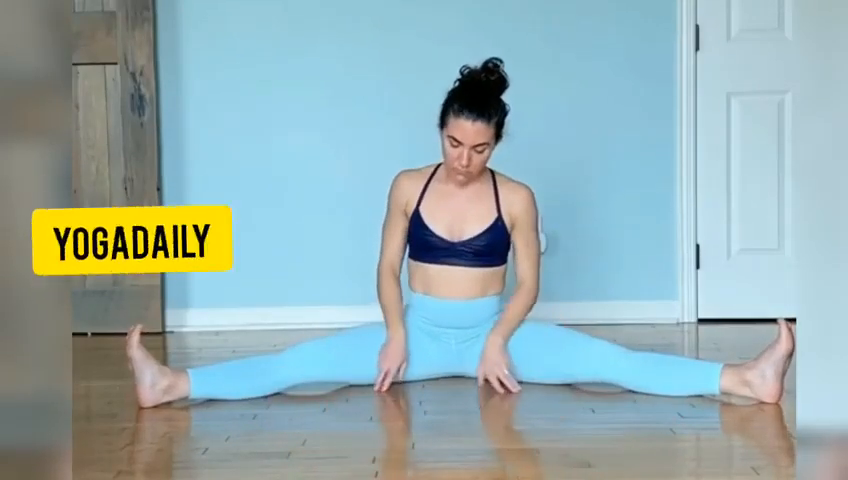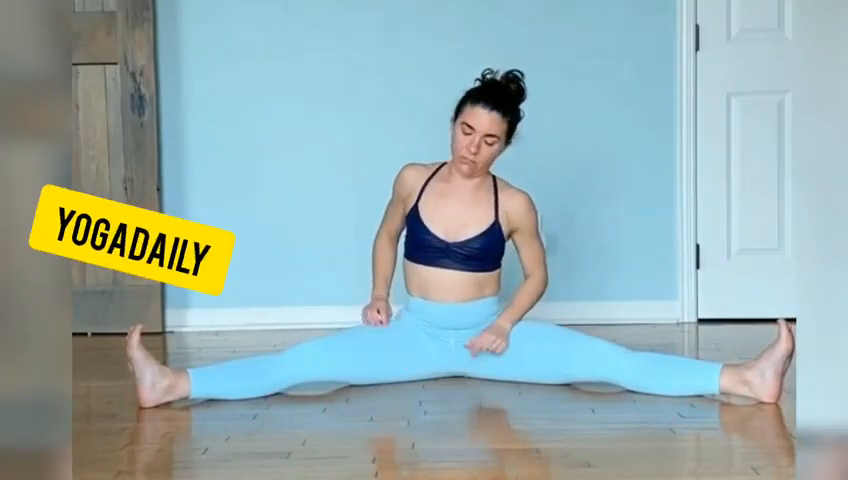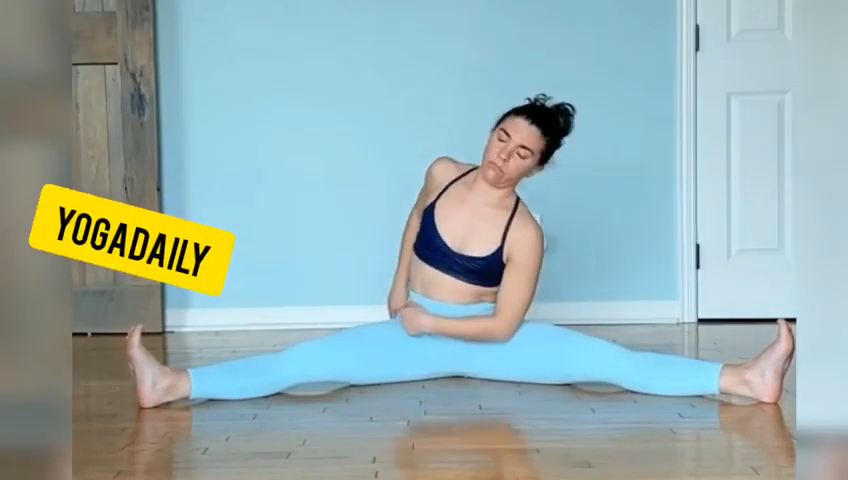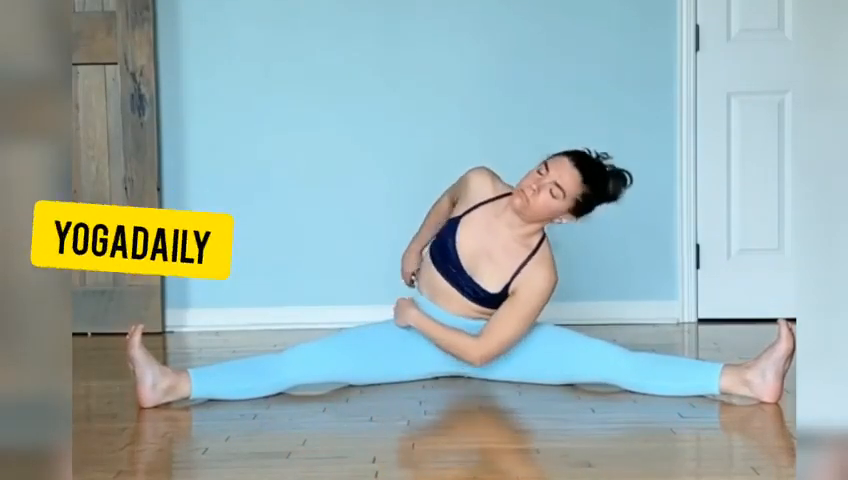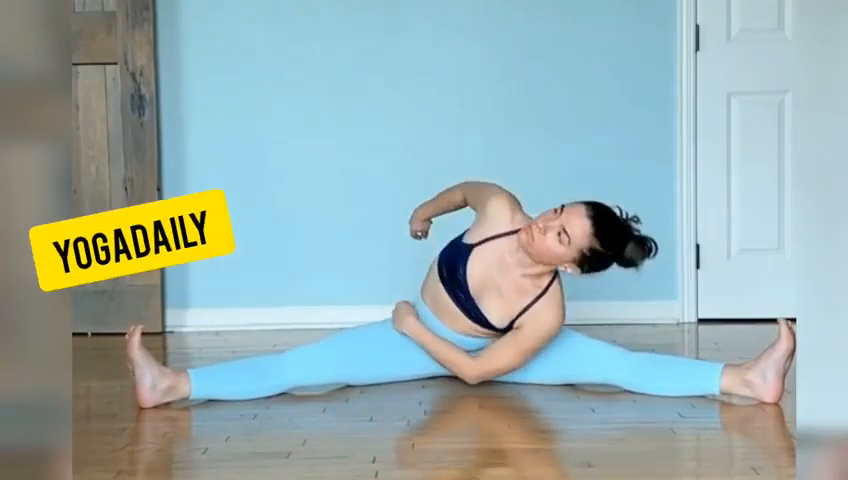
dt=0.5s
person 1, frame 1
left shoulder: (516, 197)
right shoulder: (408, 185)
left elbow: (528, 283)
right elbow: (388, 268)
left wrist: (497, 341)
right wrist: (396, 333)
left hip: (491, 331)
right hip: (420, 330)
left knee: (606, 360)
right knee: (303, 363)
left ankle: (743, 379)
right ankle: (174, 384)
person 1, frame 2
left shoulder: (514, 205)
right shoulder: (413, 178)
left elbow: (537, 279)
right elbow: (387, 234)
left wrist: (506, 325)
right wrist: (379, 294)
left hip: (490, 333)
right hip: (415, 332)
left knee: (603, 359)
right knee: (301, 362)
left ankle: (743, 379)
right ankle: (175, 383)
person 1, frame 3
left shoulder: (524, 232)
right shoulder: (442, 173)
left elbow: (506, 326)
left wrist: (431, 322)
right wrist: (398, 286)
left hip: (485, 340)
right hip: (416, 332)
left knee: (605, 360)
right knee: (302, 362)
left ankle: (741, 379)
right ankle: (175, 383)
person 1, frame 4
left shoulder: (539, 271)
right shoulder: (481, 184)
left elbow: (480, 353)
left wrist: (414, 317)
right wrist: (416, 244)
left hip: (482, 346)
right hip: (418, 333)
left knee: (611, 362)
right knee: (303, 362)
left ankle: (743, 379)
right ankle: (175, 383)
person 1, frame 5
left shoulder: (546, 312)
right shoulder: (500, 210)
left elbow: (476, 370)
right elbow: (467, 188)
left wrist: (412, 327)
right wrist: (425, 209)
left hip: (472, 354)
right hip: (417, 335)
left knee: (611, 363)
right knee: (303, 364)
right ankle: (175, 384)
